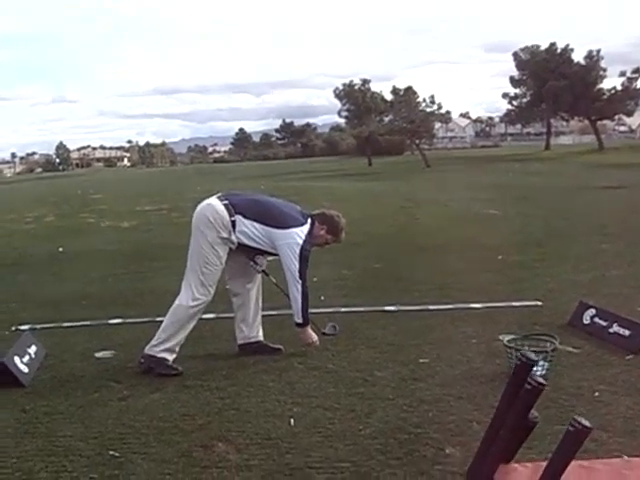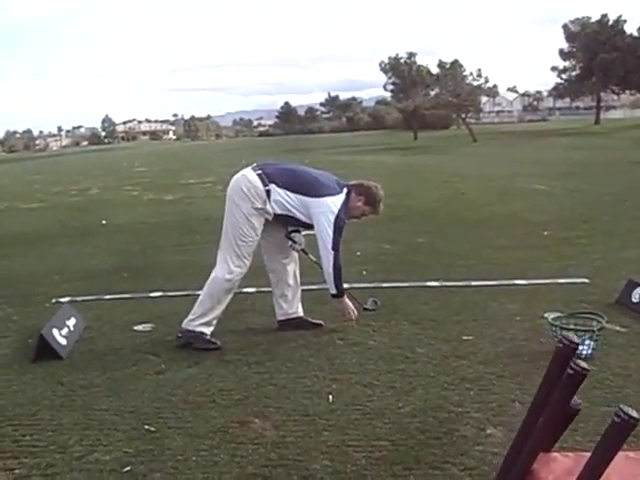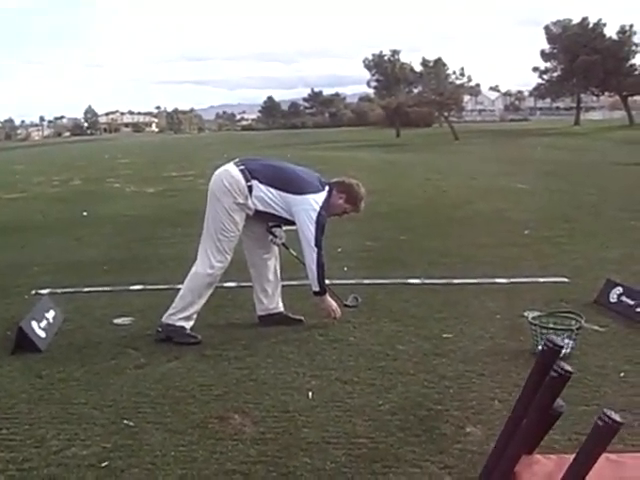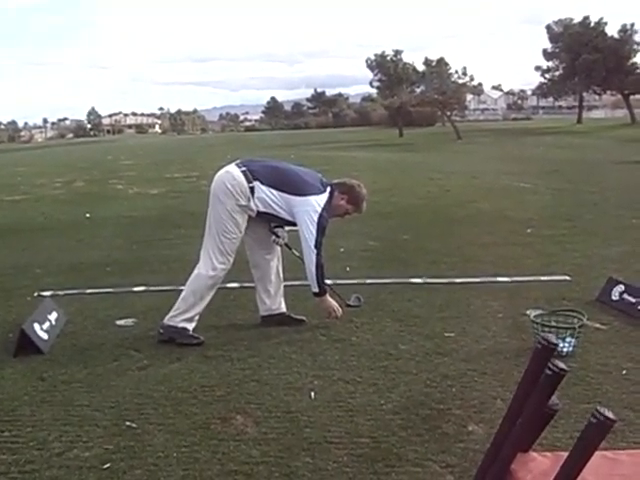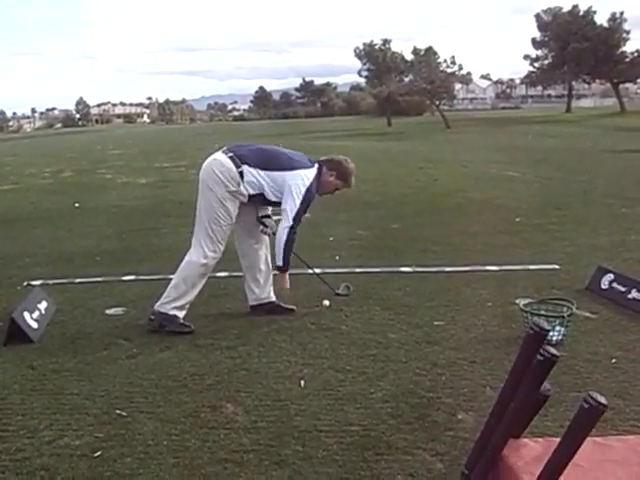
dt=1s
person 1, frame 1
left shoulder: (300, 218)
right shoulder: (297, 237)
right elbow: (298, 283)
left wrist: (258, 255)
right wrist: (304, 327)
left hip: (219, 211)
right hip: (216, 219)
left knee: (247, 278)
right knee: (198, 293)
left ankle: (249, 340)
right ankle: (155, 355)
person 1, frame 2
left shoulder: (337, 189)
right shoulder: (332, 207)
right elbow: (330, 254)
left wrist: (294, 230)
right wrist: (340, 297)
left hip: (256, 186)
right hip: (251, 190)
left knee: (283, 254)
right knee: (233, 266)
left ankle: (289, 315)
right ankle: (193, 329)
person 1, frame 3
left shoulder: (318, 186)
right shoulder: (314, 204)
right elbow: (313, 251)
left wrist: (275, 224)
right wrist: (322, 295)
left hip: (237, 180)
right hip: (233, 186)
left knee: (264, 249)
right knee: (214, 260)
left ankle: (270, 310)
right ankle: (173, 323)
person 1, frame 4
left shoulder: (320, 186)
right shoulder: (315, 205)
right elbow: (312, 252)
left wrist: (277, 225)
right wrist: (322, 296)
left hip: (238, 180)
right hip: (235, 187)
left knee: (266, 249)
right knee: (217, 262)
left ankle: (272, 311)
right ankle: (175, 325)
person 1, frame 5
left shoulder: (307, 167)
right shoulder: (306, 182)
right elbow: (288, 227)
left wrist: (264, 215)
right wrist: (283, 272)
left hip: (226, 168)
right hip: (224, 174)
left knee: (254, 238)
right knee: (208, 250)
left ankle: (262, 300)
right ankle: (166, 312)
